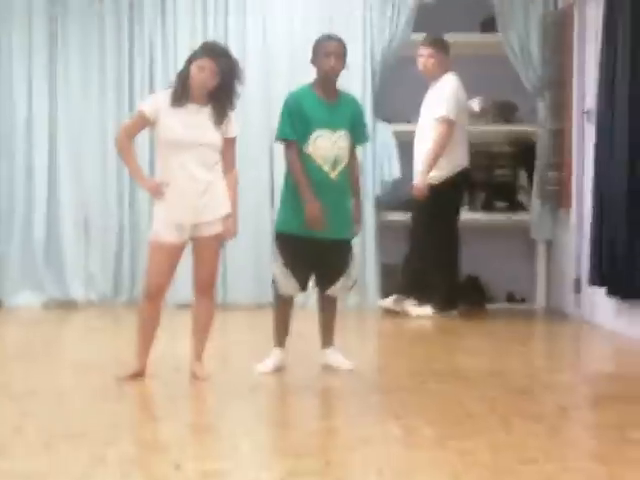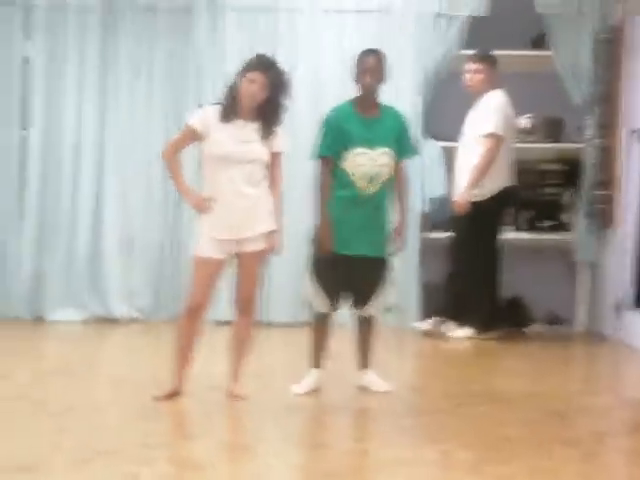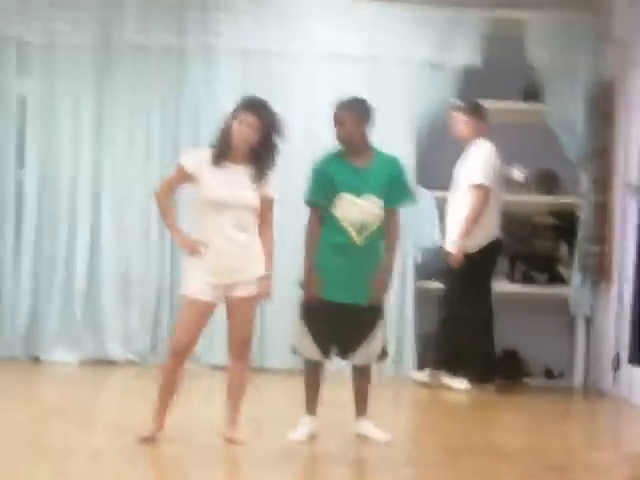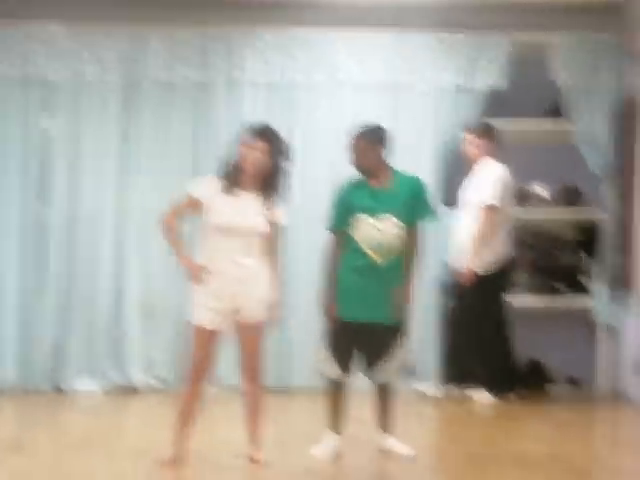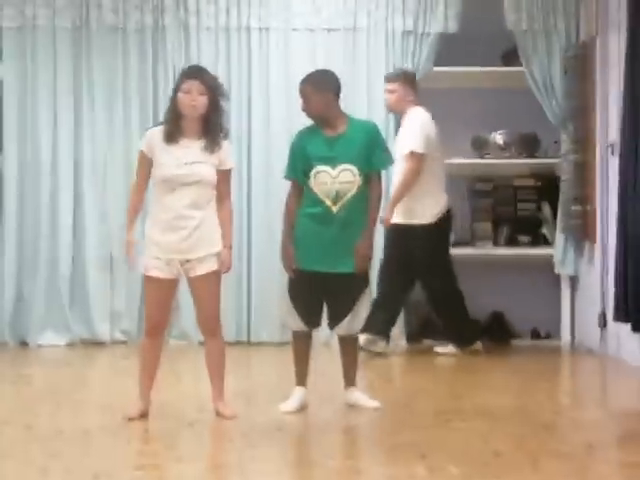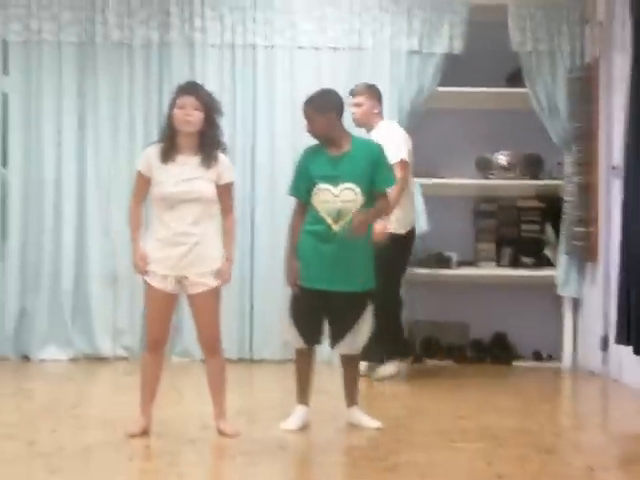
dt=0.3s
person 1, frame 1
left shoulder: (223, 115)
right shoulder: (161, 103)
left elbow: (229, 168)
right elbow: (123, 138)
left wrist: (232, 213)
right wrist: (142, 179)
left hip: (211, 210)
right hip: (171, 210)
left knee: (205, 288)
right knee: (153, 289)
left ankle: (197, 360)
right ankle: (141, 362)
person 1, frame 2
left shoulder: (270, 131)
right shoulder: (210, 117)
left elbow: (274, 183)
right elbow: (170, 153)
left wrist: (276, 228)
right wrist: (188, 194)
left hip: (255, 226)
right hip: (215, 225)
left knee: (246, 305)
right knee: (195, 304)
left ankle: (234, 379)
right ankle: (178, 379)
person 1, frame 3
left shoulder: (262, 176)
right shoulder: (202, 160)
left elbow: (265, 229)
right elbow: (163, 192)
left wrist: (266, 274)
right wrist: (179, 236)
left hip: (245, 271)
right hip: (204, 268)
left knee: (240, 350)
right knee: (180, 347)
left ankle: (231, 424)
right ankle: (157, 420)
person 1, frame 4
left shoulder: (269, 202)
right shoulder: (211, 188)
left elbow: (270, 253)
right elbow: (169, 220)
left wrist: (274, 296)
right wrist: (187, 261)
left hip: (252, 294)
right hip: (211, 293)
left knee: (252, 372)
right knee: (197, 373)
left ankle: (254, 444)
right ankle: (178, 445)
person 1, frame 5
left shoulder: (219, 147)
right shoulder: (156, 138)
left elbow: (224, 201)
right elbow: (139, 187)
left wrist: (226, 245)
right wrist: (129, 230)
left hip: (204, 245)
right hip: (161, 244)
left knee: (211, 326)
right knee: (154, 327)
left ankle: (219, 399)
right ankle: (143, 400)
person 1, frame 6
left shoulder: (218, 162)
right shoulder: (153, 157)
left elbow: (227, 214)
right elbow: (136, 204)
left wrist: (228, 257)
right wrist: (136, 245)
left hip: (203, 262)
right hip: (160, 260)
left knee: (211, 343)
right knee: (154, 342)
left ankle: (220, 416)
right ankle: (145, 416)
person 2, frame 1
left shoulder: (352, 105)
right shoulder: (296, 101)
left elbow: (352, 157)
right elbow: (291, 154)
left wrist: (356, 202)
right wrist: (308, 200)
left hip: (338, 213)
right hip: (299, 214)
left knee: (331, 284)
right knee: (286, 284)
left ankle: (329, 349)
right ankle: (278, 350)
person 2, frame 2
left shoulder: (395, 120)
right shoulder: (337, 117)
left elbow: (397, 171)
right elbow: (325, 172)
left wrist: (402, 216)
right wrist: (323, 221)
left hip: (373, 230)
right hip: (338, 229)
left knee: (367, 304)
right knee: (323, 302)
left ankle: (365, 370)
right ankle: (314, 370)
person 2, frame 3
left shoulder: (390, 167)
right shoulder: (327, 166)
left elbow: (392, 220)
right elbow: (315, 220)
left wrist: (385, 268)
right wrist: (309, 269)
left hip: (365, 277)
right hip: (326, 276)
left knee: (362, 353)
right knee: (314, 350)
left ankle: (362, 419)
right ankle: (309, 418)
person 2, frame 4
left shoulder: (410, 187)
right shoulder: (349, 193)
left elbow: (413, 240)
right elbow: (337, 244)
left wrist: (405, 286)
right wrist: (329, 290)
left hip: (387, 296)
right hip: (348, 297)
left knee: (384, 369)
right knee: (336, 368)
left ankle: (385, 433)
right ankle: (333, 433)
person 2, frame 5
left shoulder: (367, 132)
right shoulder: (303, 140)
left elbow: (375, 186)
right elbow: (295, 193)
left wrist: (367, 236)
right wrist: (287, 240)
left hip: (349, 247)
right hip: (308, 248)
left knee: (348, 323)
right knee: (301, 321)
left ankle: (351, 388)
right ankle: (300, 389)
person 2, frame 6
left shoulder: (370, 152)
right shoulder: (309, 158)
left elbow: (386, 202)
right elbow: (299, 210)
left wrist: (369, 214)
right wrist: (291, 256)
left hip: (354, 267)
right hip: (311, 266)
left knee: (351, 342)
right knee: (304, 339)
left ankle: (353, 407)
right ankle: (302, 407)
person 3, frame 1
left shoulder: (448, 85)
right shoulder: (438, 87)
left elbow: (444, 132)
left wrist: (424, 175)
left hip: (442, 178)
right hip: (435, 177)
left knee: (437, 239)
right knee: (422, 237)
left ankle: (442, 301)
right ankle: (410, 294)
person 3, frame 2
left shoulder: (496, 101)
right shoulder: (483, 103)
left elbow: (491, 148)
left wrist: (466, 190)
left hip: (485, 196)
right hip: (476, 195)
left knee: (477, 258)
right knee: (463, 257)
left ankle: (482, 322)
right ankle: (451, 316)
person 3, frame 3
left shoulder: (483, 152)
right shoulder: (472, 153)
left elbow: (480, 199)
left wrist: (461, 241)
left hip: (475, 247)
right hip: (465, 246)
left knee: (471, 309)
right knee: (454, 308)
left ankle: (477, 373)
right ankle: (444, 367)
person 3, frame 4
left shoulder: (492, 173)
right shoulder: (480, 173)
left elbow: (488, 218)
left wrist: (468, 260)
right wrist: (463, 260)
left hip: (484, 265)
right hip: (472, 264)
left knee: (485, 325)
right knee: (461, 322)
left ankle: (498, 384)
right ankle: (458, 377)
person 3, frame 5
left shoulder: (416, 120)
right shoulder: (412, 120)
left elbow: (413, 167)
left wrist: (390, 205)
right wrist: (395, 209)
left hip: (424, 218)
right hip: (408, 217)
left knee: (437, 280)
right knee: (392, 278)
left ankle: (464, 337)
right ankle: (376, 333)
person 3, frame 6
left shoulder: (391, 133)
right shoulder: (367, 140)
left elbow: (400, 178)
left wrist: (383, 217)
left hip: (393, 229)
right hip: (372, 229)
left knee: (383, 293)
right knee: (374, 294)
left ankle: (395, 354)
right ankle: (375, 356)
